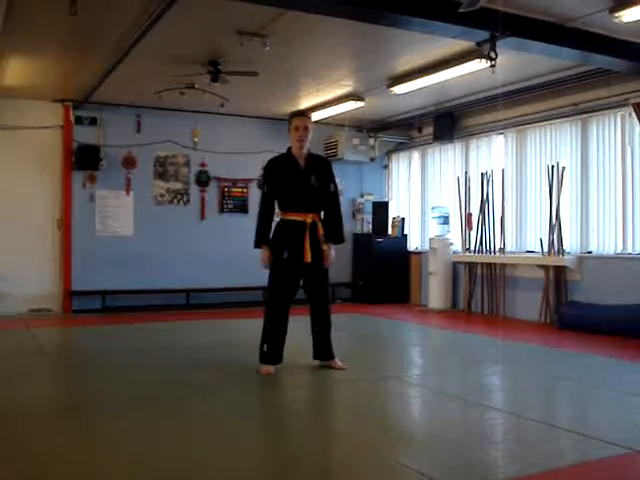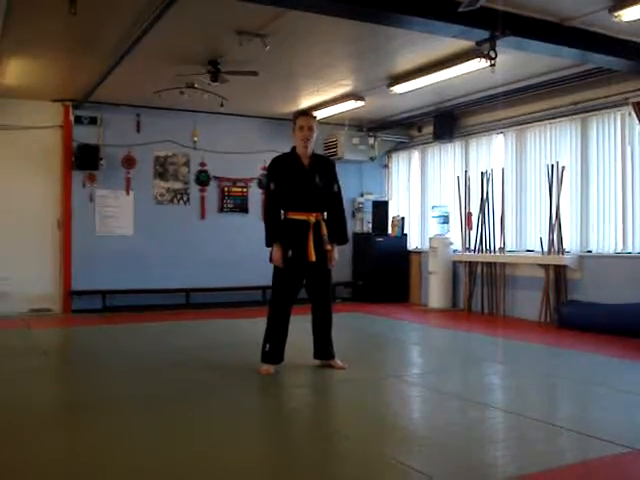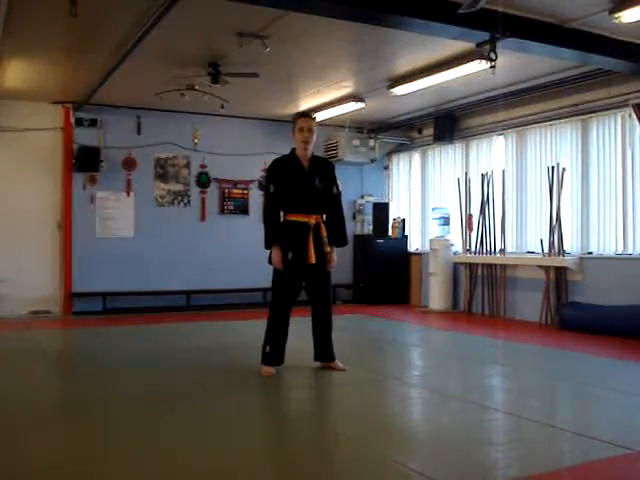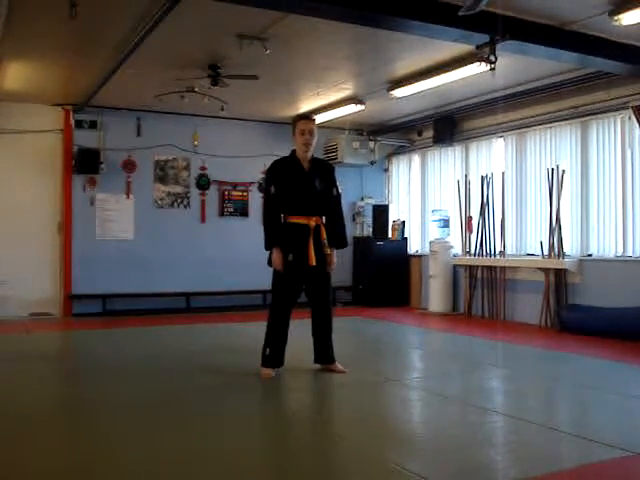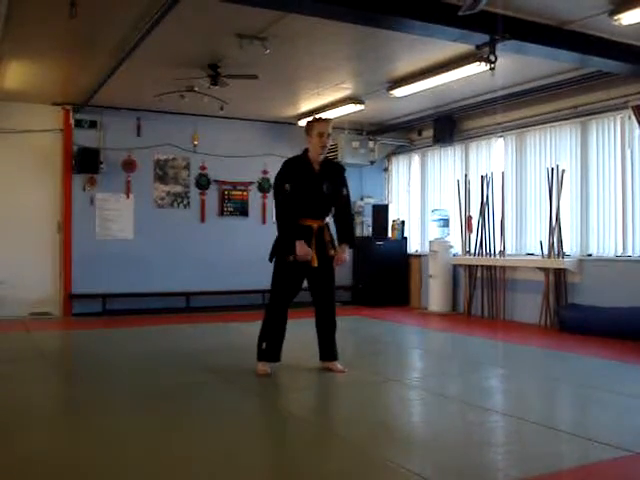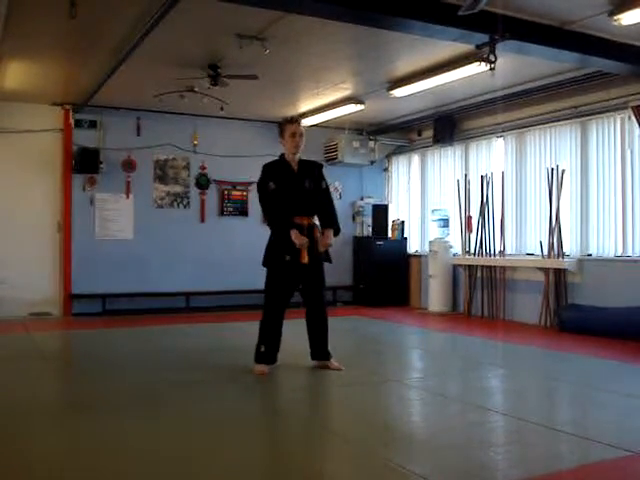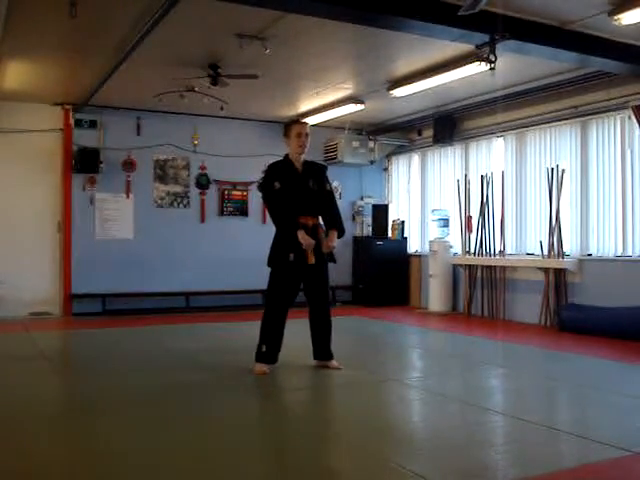
dt=0.7s
person 1, frame 1
left shoulder: (323, 165)
right shoulder: (276, 165)
left elbow: (332, 206)
right elbow: (266, 206)
left wrist: (331, 242)
right wrist: (264, 244)
left hip: (316, 237)
right hip: (287, 235)
left knee: (320, 299)
right knee: (278, 299)
left ankle: (325, 355)
right ankle: (269, 357)
person 1, frame 2
left shoulder: (327, 166)
right shoulder: (280, 164)
left elbow: (336, 206)
right elbow: (272, 207)
left wrist: (335, 243)
right wrist: (275, 243)
left hip: (319, 237)
right hip: (291, 235)
left knee: (322, 298)
right knee: (282, 299)
left ankle: (325, 354)
right ankle: (270, 357)
person 1, frame 3
left shoulder: (326, 168)
right shoulder: (279, 166)
left elbow: (334, 208)
right elbow: (271, 209)
left wrist: (333, 245)
right wrist: (274, 246)
left hip: (318, 239)
right hip: (290, 237)
left knee: (322, 300)
right knee: (282, 301)
left ankle: (326, 356)
right ankle: (271, 359)
person 1, frame 4
left shoulder: (325, 170)
right shoulder: (279, 168)
left elbow: (334, 210)
right elbow: (271, 211)
left wrist: (333, 247)
right wrist: (275, 247)
left hip: (318, 241)
right hip: (290, 239)
left knee: (322, 302)
right knee: (282, 303)
left ankle: (326, 358)
right ankle: (270, 361)
person 1, frame 5
left shoulder: (336, 171)
right shoulder: (291, 168)
left elbow: (344, 209)
right elbow: (283, 208)
left wrist: (345, 244)
right wrist: (296, 241)
left hip: (322, 240)
right hip: (293, 240)
left knee: (326, 302)
right knee: (279, 300)
left ankle: (328, 357)
right ankle: (266, 357)
person 1, frame 6
left shoulder: (314, 170)
right shoulder: (270, 171)
left elbow: (325, 203)
right elbow: (270, 209)
left wrist: (329, 230)
right wrist: (291, 232)
left hip: (313, 241)
right hip: (283, 241)
left knee: (316, 301)
right knee: (275, 302)
left ankle: (321, 355)
right ankle: (264, 358)
person 1, frame 7
left shoulder: (318, 171)
right shoulder: (275, 171)
left elbow: (329, 204)
right elbow: (276, 208)
left wrist: (333, 232)
right wrist: (298, 232)
left hip: (317, 241)
right hip: (288, 241)
left knee: (321, 301)
right knee: (277, 302)
left ankle: (323, 355)
right ankle: (264, 357)
